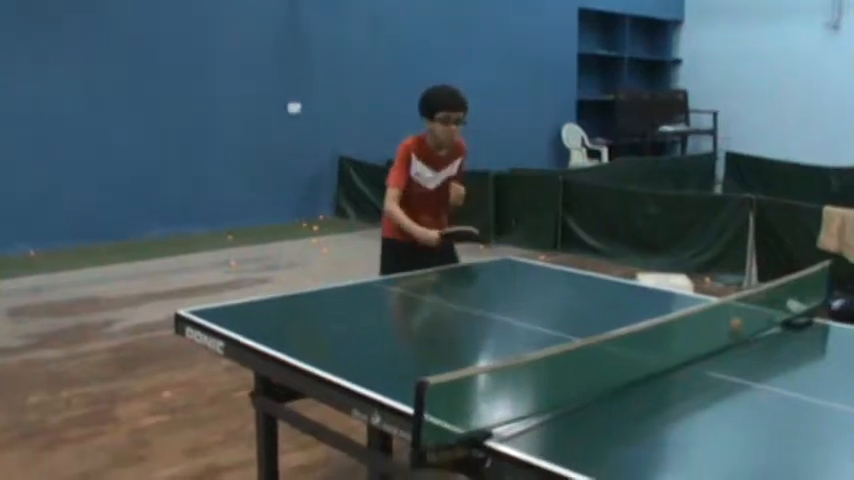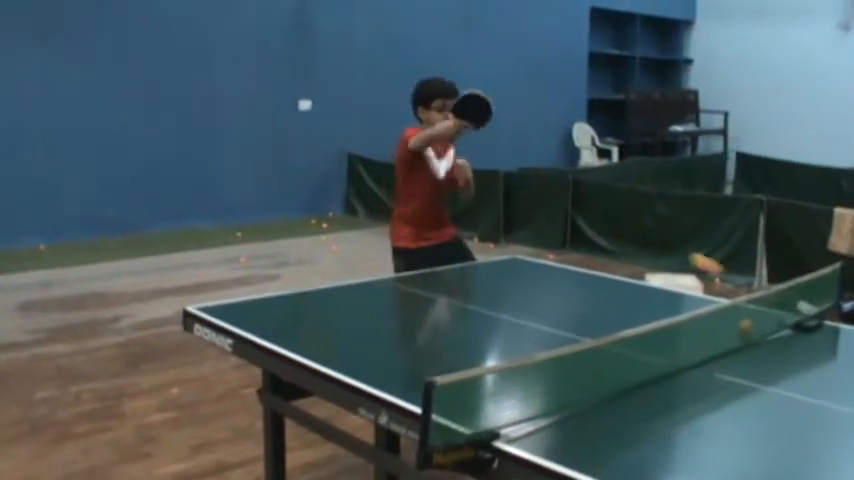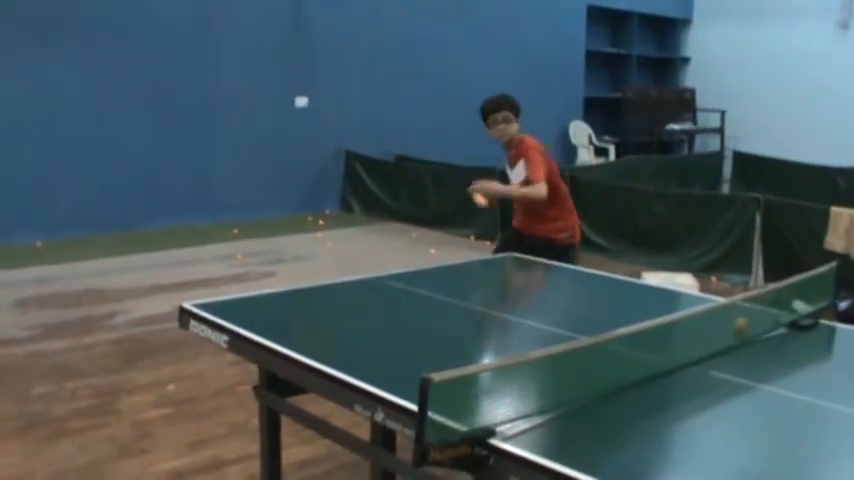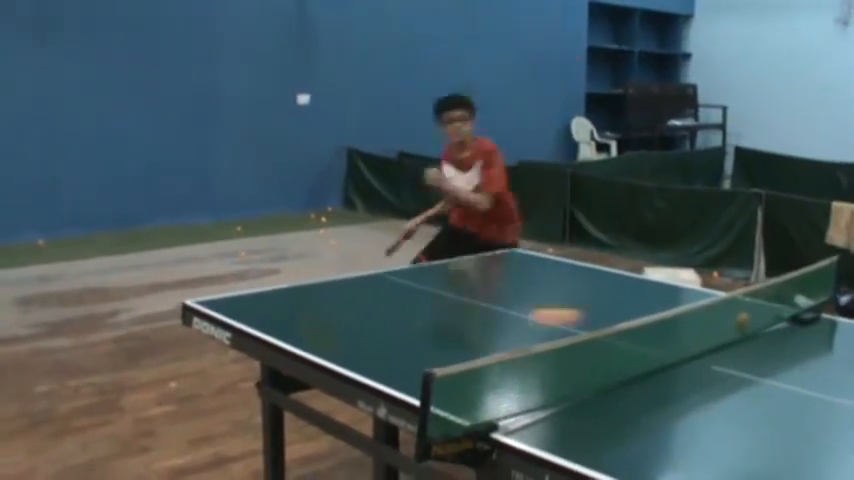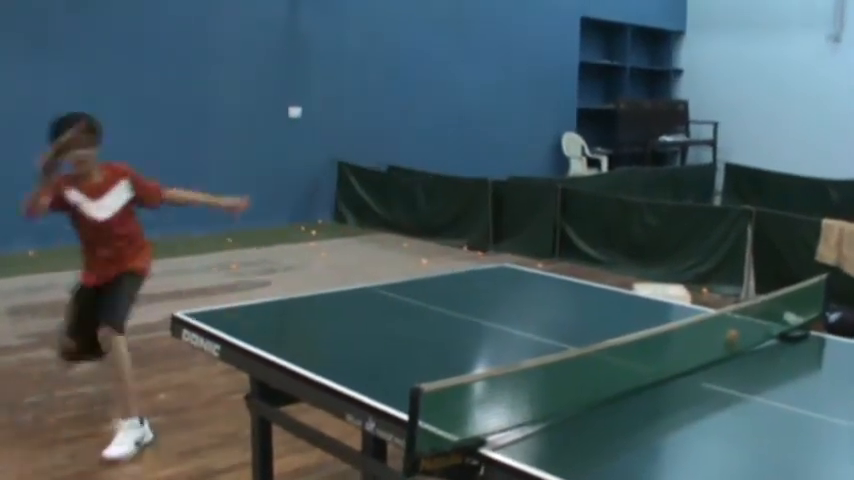
dt=0.7s
person 1, frame 1
left shoulder: (459, 150)
right shoulder: (410, 148)
left elbow: (450, 202)
right elbow: (390, 204)
left wrist: (457, 198)
right wrist: (419, 232)
left hip: (437, 236)
right hip: (400, 237)
person 1, frame 2
left shoulder: (450, 143)
right shoulder: (412, 136)
left elbow: (466, 194)
right elbow: (416, 143)
left wrist: (466, 177)
right wrist: (452, 126)
left hip: (445, 235)
right hip: (410, 240)
person 1, frame 3
left shoulder: (530, 148)
right shoulder: (512, 154)
left elbow: (540, 193)
left wrist: (499, 190)
right wrist: (487, 190)
left hip: (558, 233)
right hip: (524, 230)
person 1, frame 4
left shoulder: (488, 152)
right shoulder: (449, 156)
left elbow: (483, 203)
right elbow: (452, 202)
left wrist: (446, 186)
right wrist: (422, 218)
left hip: (499, 233)
right hip: (463, 227)
person 1, frame 5
left shoulder: (121, 176)
right shoulder: (62, 189)
left elbow: (168, 195)
right elbow: (32, 209)
left wrist: (219, 202)
right wrist: (45, 172)
left hip: (127, 268)
right hip: (94, 273)
left knee: (107, 334)
right knee: (71, 349)
left ankle: (132, 425)
